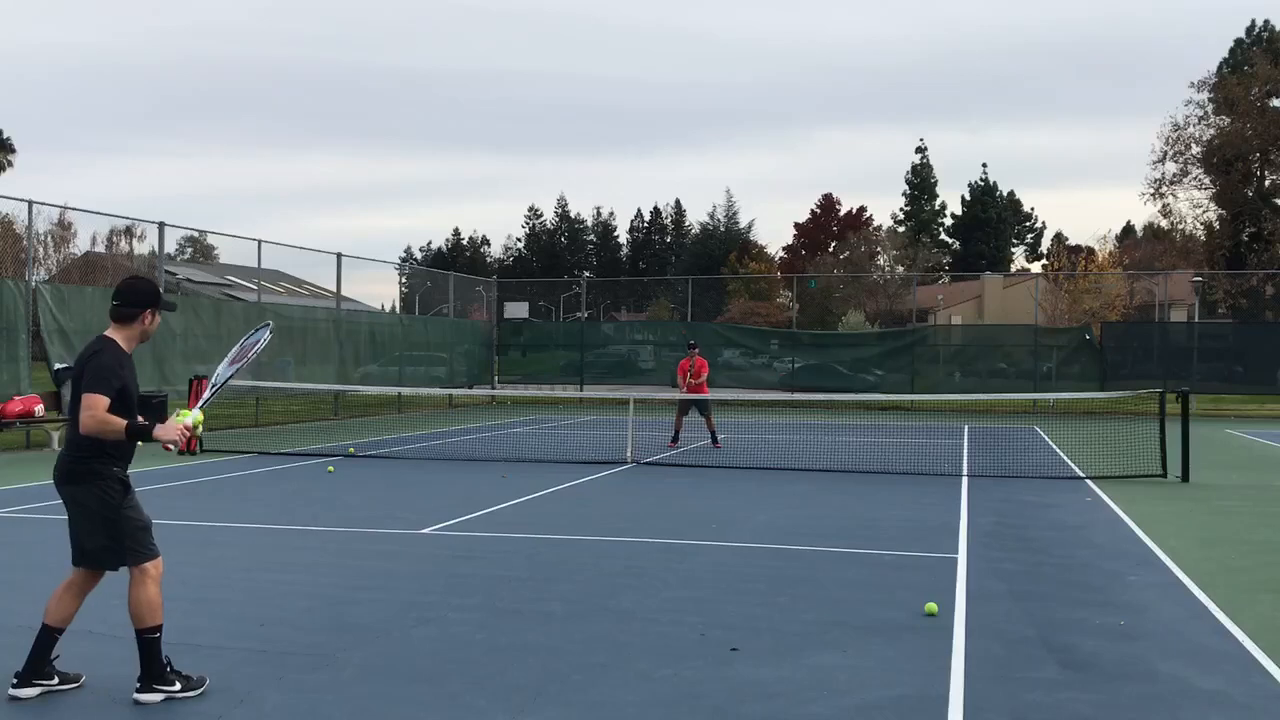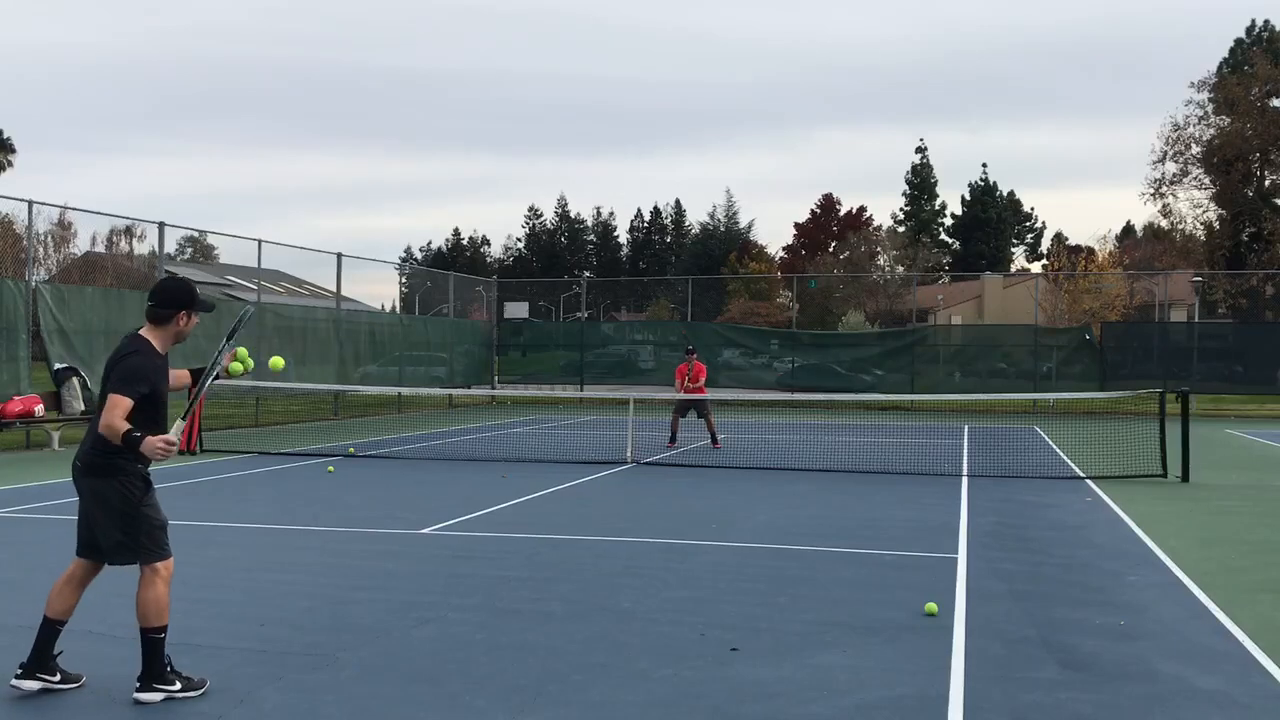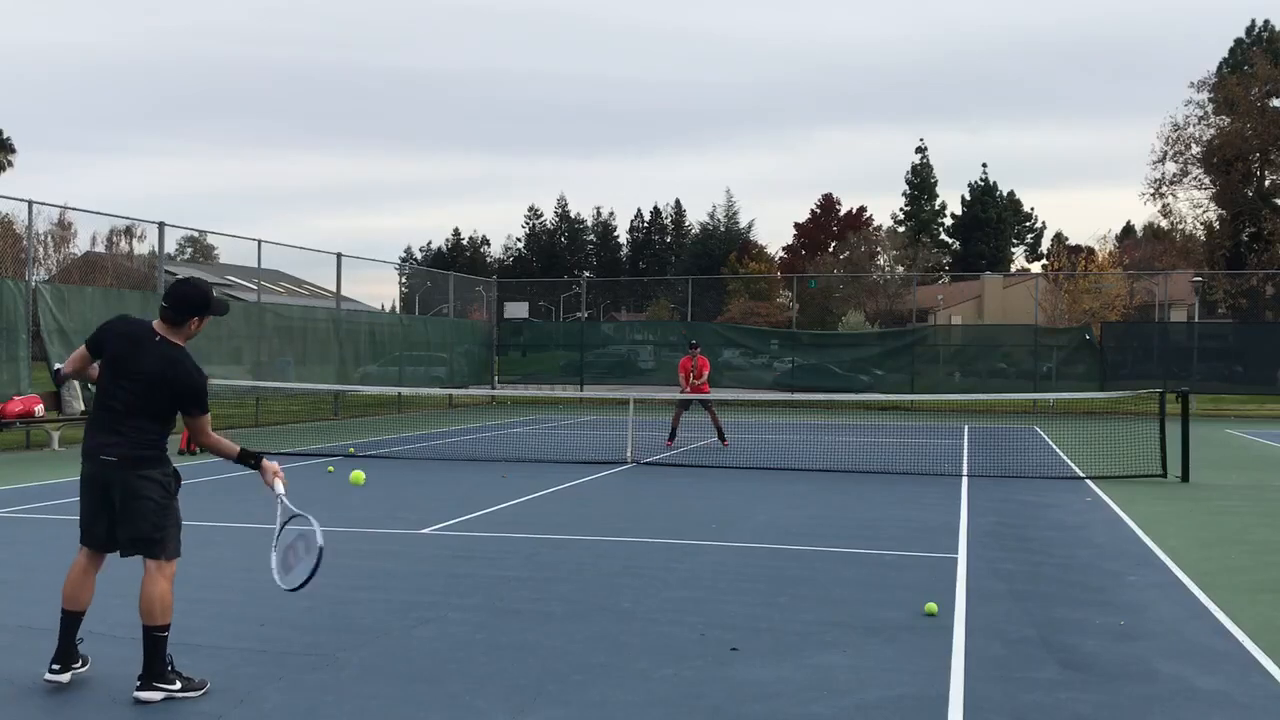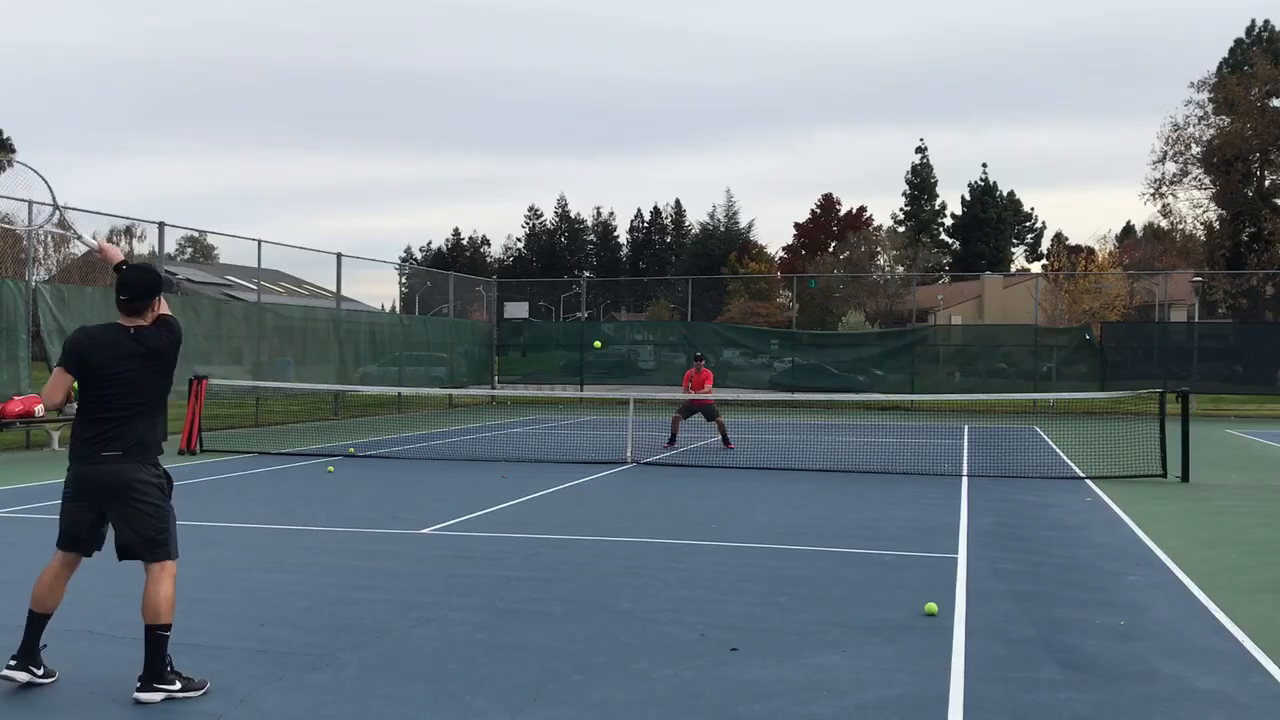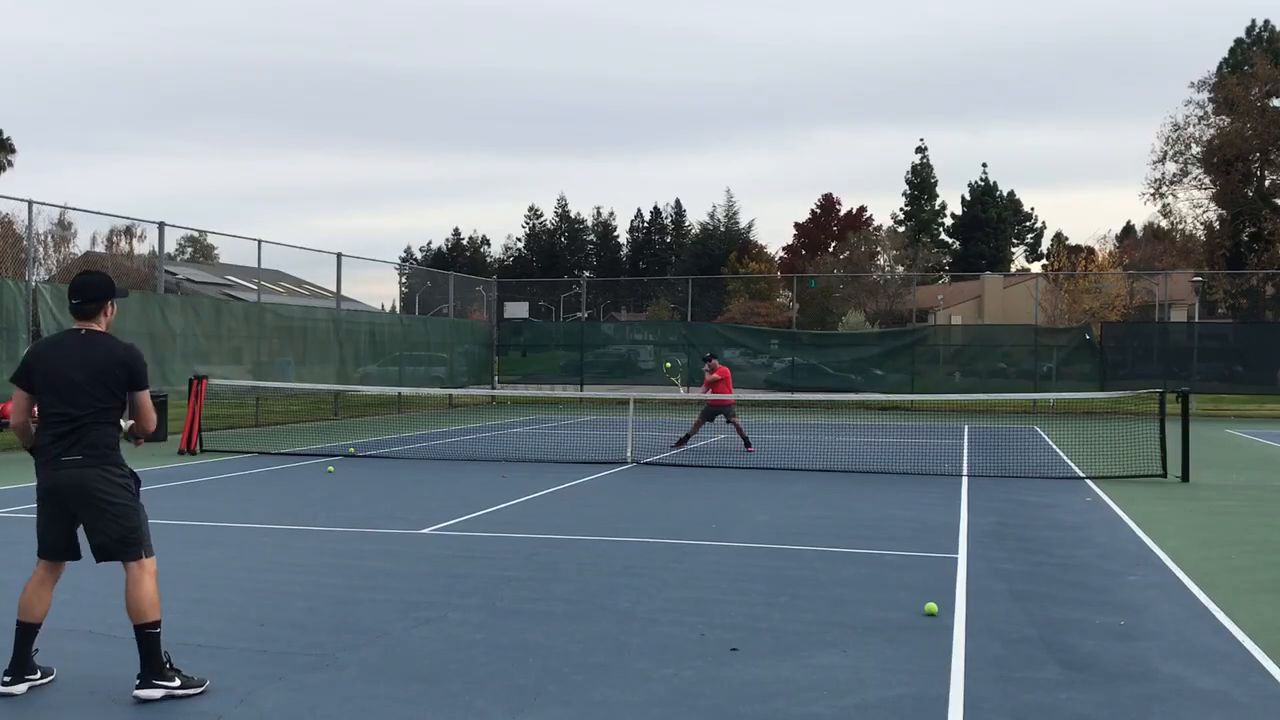
dt=0.3s
person 1, frame 1
left shoulder: (114, 353)
right shoulder: (106, 358)
right elbow: (90, 421)
left wrist: (157, 426)
right wrist: (150, 432)
left hip: (86, 477)
right hip: (95, 479)
left knee: (87, 572)
right knee: (147, 568)
left ankle: (34, 672)
right ankle: (154, 677)
person 1, frame 2
left shoulder: (145, 345)
right shoulder: (140, 360)
left elbow: (163, 380)
right elbow: (110, 422)
left wrist: (210, 372)
right wrist: (140, 443)
left hip: (96, 472)
right hip: (116, 475)
left knee: (84, 565)
right knee: (158, 566)
left ankle: (37, 666)
right ankle: (156, 676)
person 1, frame 3
left shoulder: (119, 329)
right shoulder: (186, 373)
left elbow: (71, 368)
right elbow: (203, 439)
left wrist: (62, 374)
right wrist: (254, 461)
left hip: (97, 461)
right hip: (142, 471)
left knee: (90, 553)
right knee: (161, 565)
left ankle: (64, 656)
right ankle: (155, 675)
person 1, frame 4
left shoulder: (85, 339)
right shoulder: (166, 337)
left elbow: (51, 401)
right elbow: (159, 311)
right wrist: (123, 262)
left hip: (86, 466)
right hip: (137, 470)
left knee: (65, 558)
right knee: (162, 566)
right ankle: (156, 676)
person 1, frame 5
left shoulder: (39, 350)
right shoulder: (124, 355)
right elbow: (148, 423)
right wrist: (130, 433)
left hip: (52, 473)
right hip: (100, 472)
left knee: (48, 567)
right knee: (141, 565)
right ankle: (154, 672)
